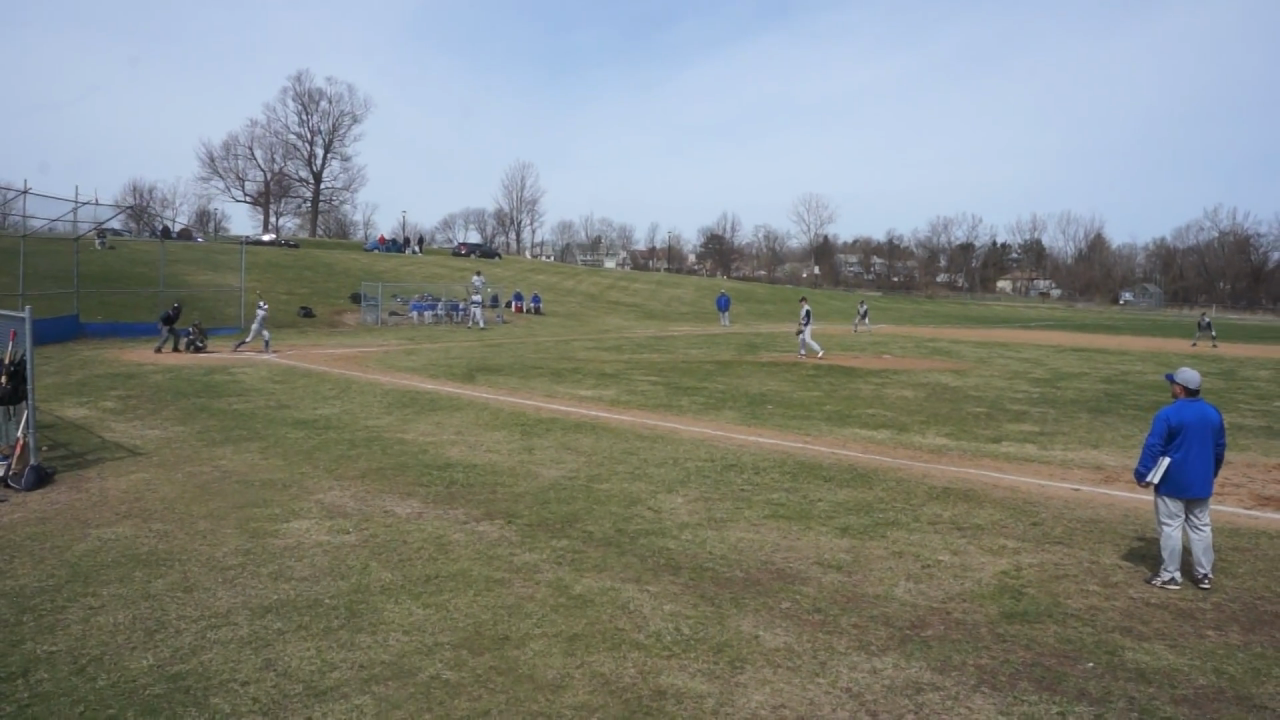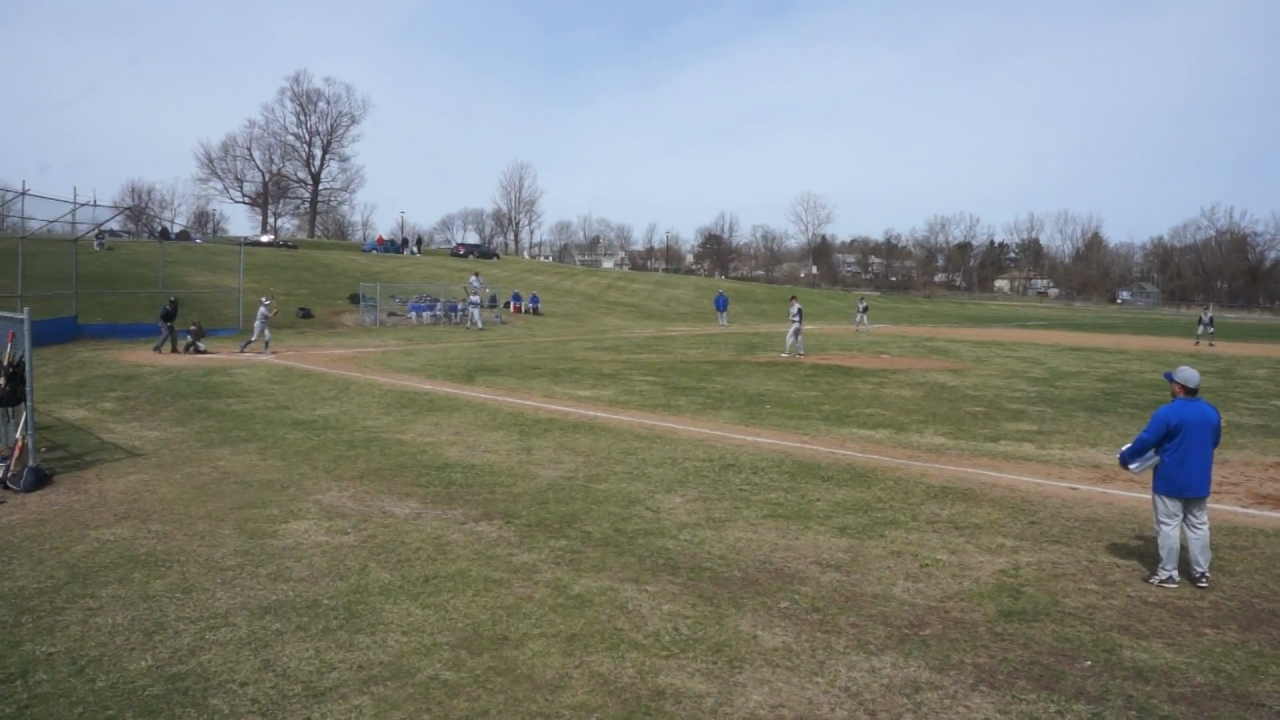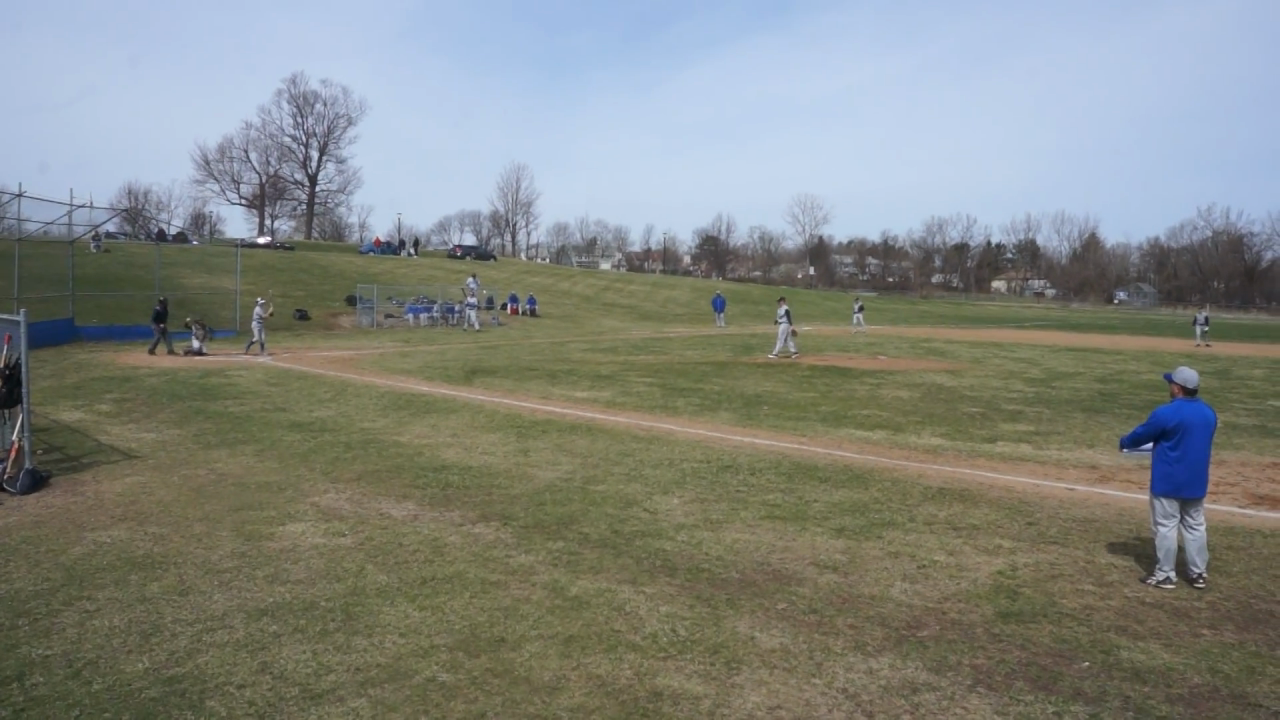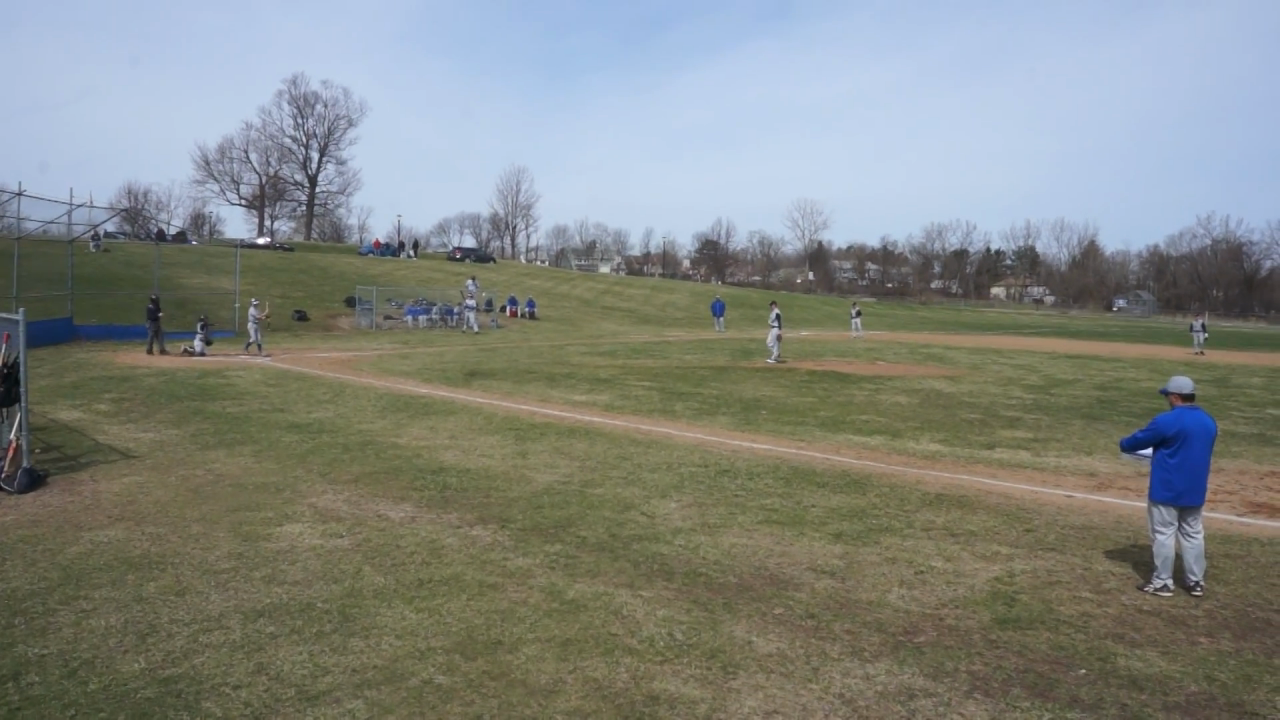
dt=0.3s
person 1, frame 1
left shoulder: (1168, 414)
right shoulder: (1213, 413)
left elbow: (1153, 446)
right elbow: (1220, 447)
left wrist: (1141, 474)
right wrist: (1212, 472)
left hip: (1172, 483)
right hip: (1202, 482)
left knee: (1171, 528)
right knee: (1201, 527)
left ankle: (1170, 575)
right ankle: (1204, 574)
person 1, frame 2
left shoulder: (1167, 413)
right shoulder: (1212, 412)
left elbow: (1146, 441)
right elbow: (1214, 442)
left wrist: (1126, 457)
left hip: (1170, 481)
right hip: (1199, 481)
left knee: (1169, 527)
right knee: (1198, 526)
left ankle: (1168, 574)
right ankle: (1201, 573)
person 1, frame 3
left shoulder: (1166, 413)
right shoulder: (1209, 413)
left elbow: (1142, 435)
left wrist: (1124, 443)
left hip: (1168, 482)
right hip: (1196, 482)
left knee: (1165, 527)
right knee: (1195, 526)
left ankle: (1165, 575)
right ankle: (1199, 574)
person 1, frame 4
left shoulder: (1166, 420)
right shoulder: (1209, 422)
left elbow: (1140, 440)
left wrist: (1123, 444)
left hip: (1167, 490)
right hip: (1195, 490)
left knee: (1163, 535)
right knee: (1193, 534)
left ankle: (1162, 582)
right ankle: (1196, 582)
